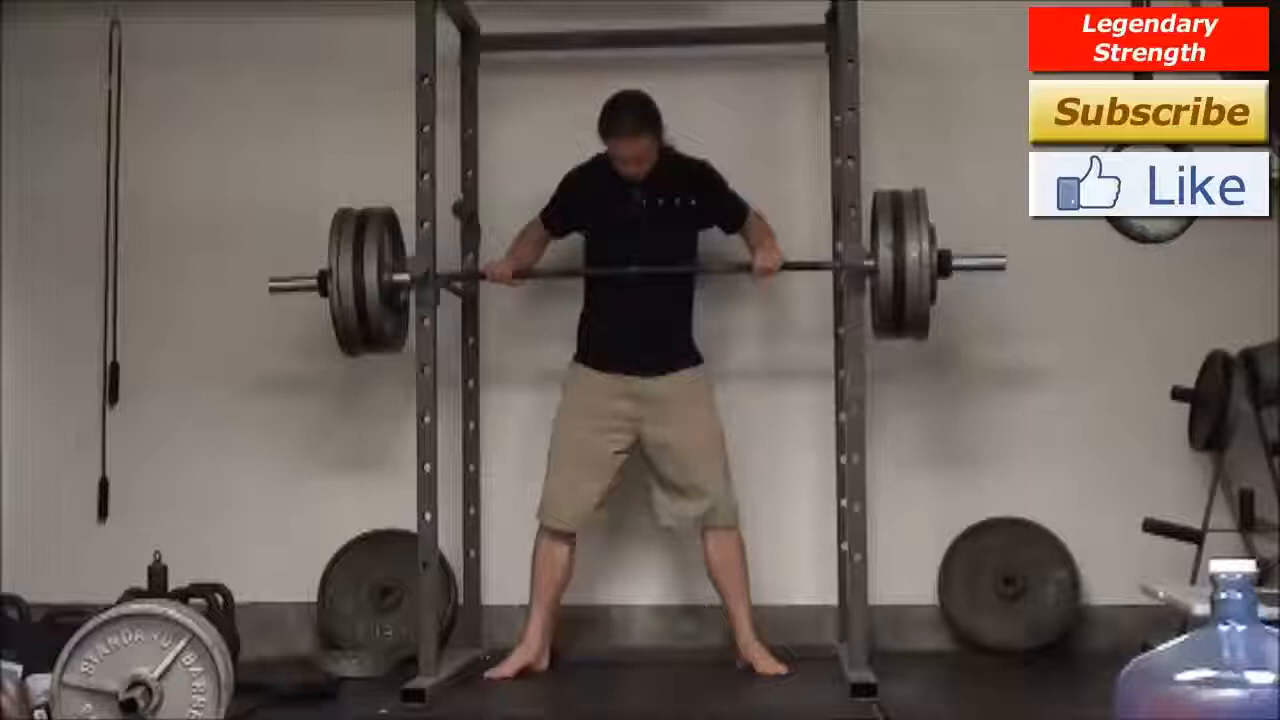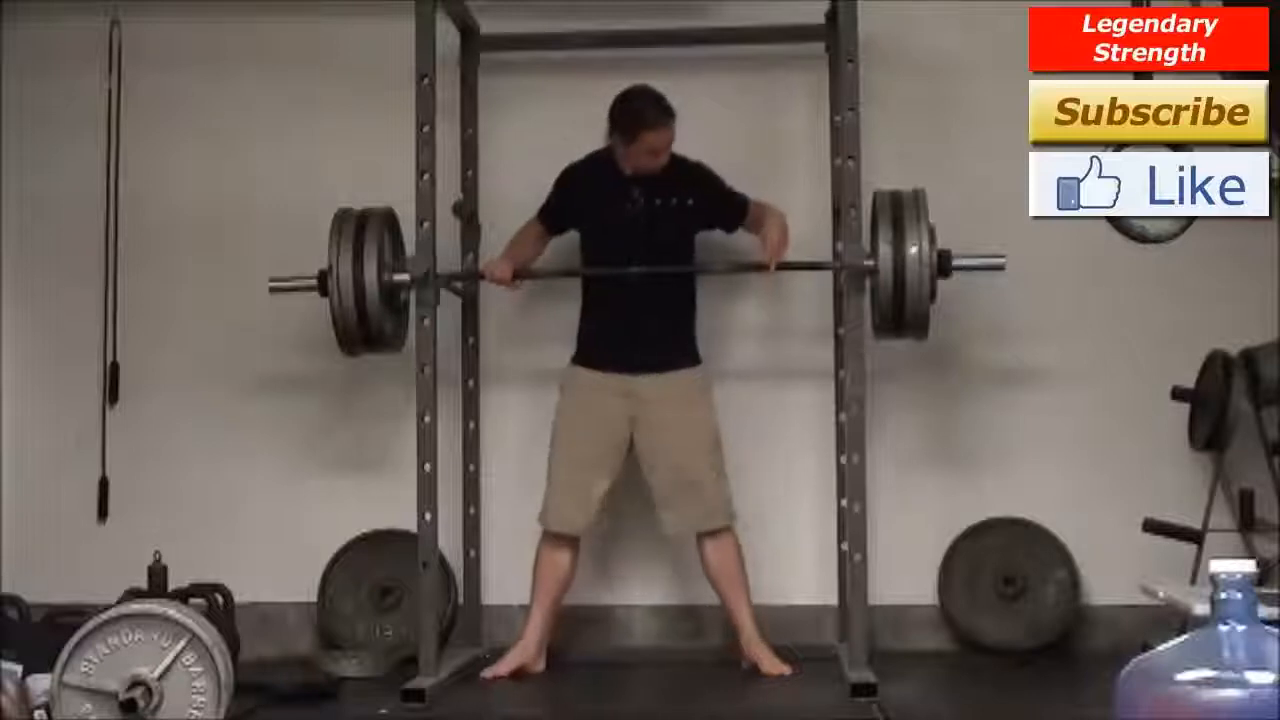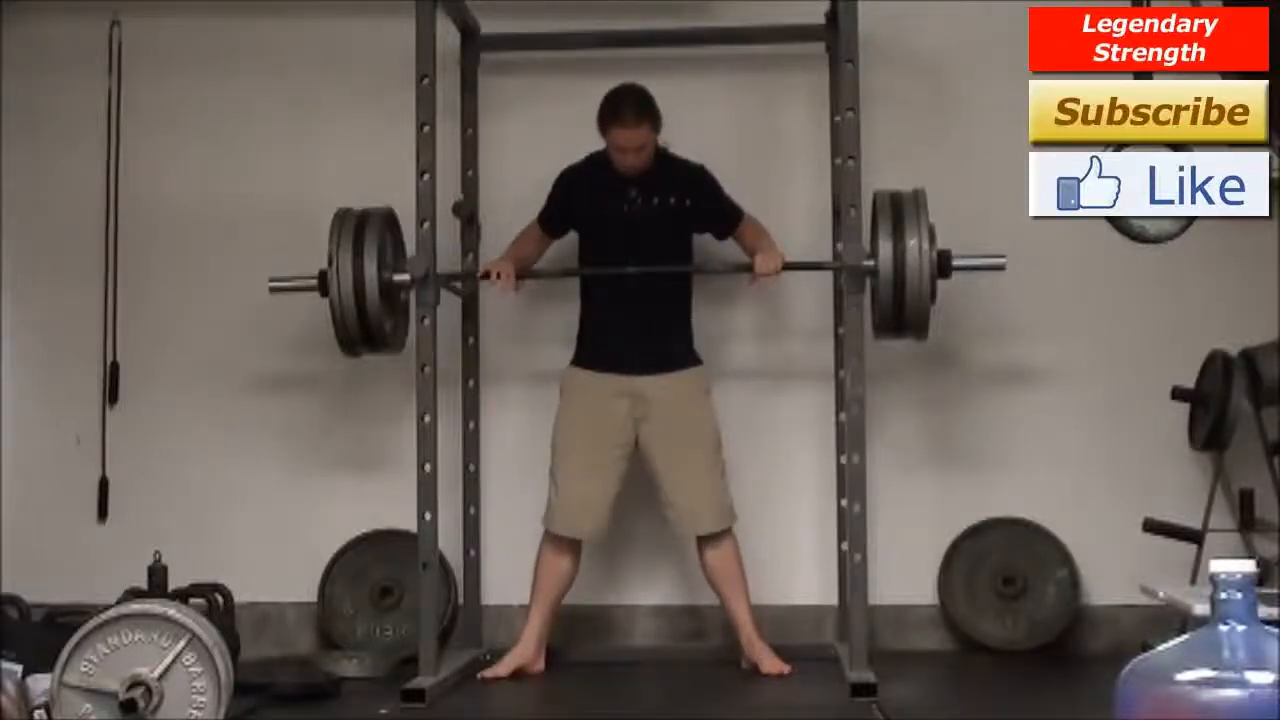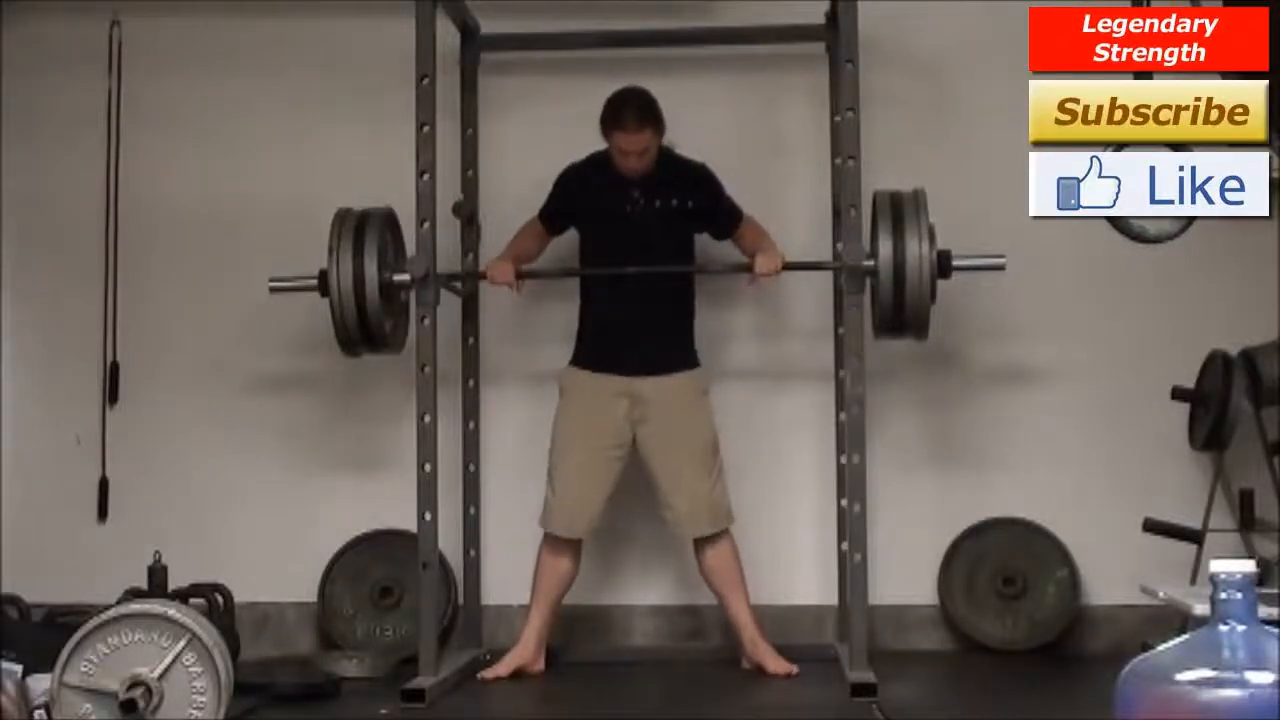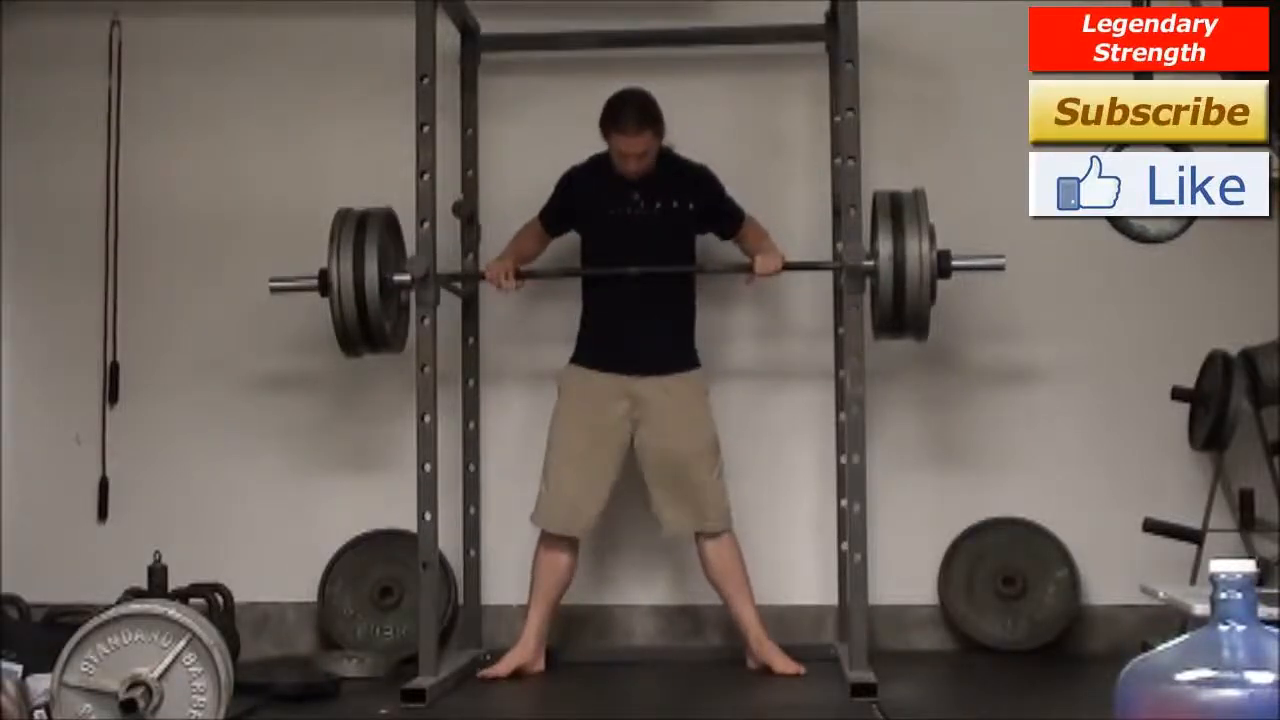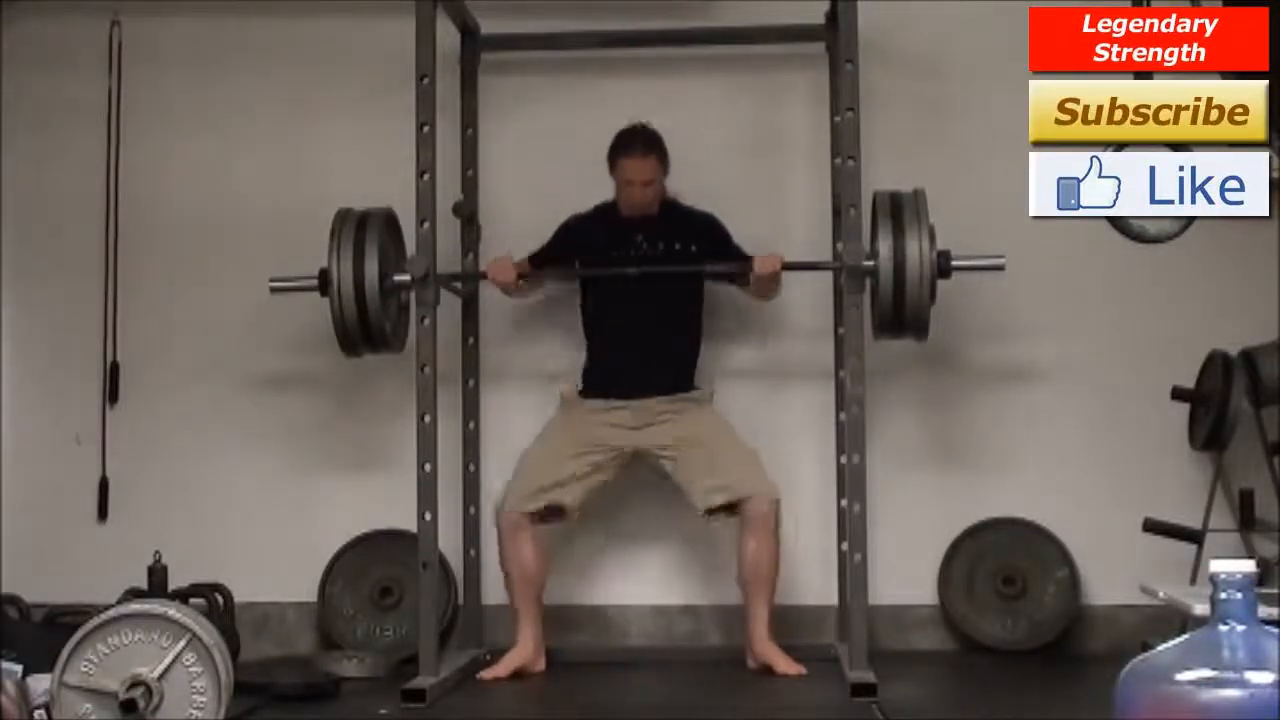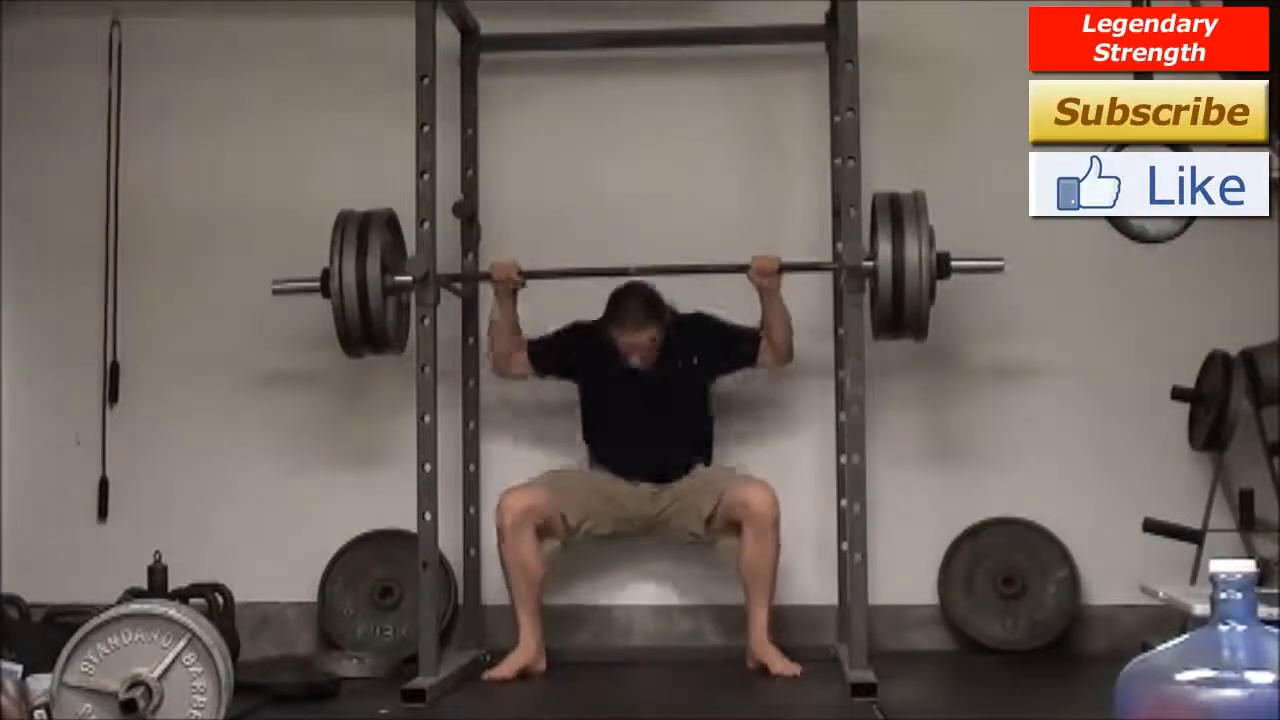
dt=0.7s
person 1, frame 1
left shoulder: (695, 179)
right shoulder: (583, 182)
left elbow: (746, 220)
right elbow: (543, 228)
left wrist: (766, 248)
right wrist: (510, 260)
left hip: (677, 374)
right hip: (597, 374)
left knee: (715, 510)
right knee: (560, 513)
left ankle: (748, 641)
right ankle: (534, 645)
person 1, frame 2
left shoulder: (692, 181)
right shoulder: (581, 181)
left elbow: (750, 213)
right elbow: (542, 228)
left wrist: (774, 225)
right wrist: (508, 260)
left hip: (675, 372)
right hip: (594, 373)
left knee: (709, 513)
right knee: (564, 517)
left ankle: (751, 642)
right ankle: (531, 646)
person 1, frame 3
left shoulder: (689, 180)
right shoulder: (578, 182)
left elbow: (739, 223)
right elbow: (543, 231)
left wrist: (766, 250)
right wrist: (509, 261)
left hip: (675, 373)
right hip: (595, 374)
left knee: (709, 515)
right knee: (567, 518)
left ankle: (751, 643)
right ankle: (530, 647)
person 1, frame 4
left shoulder: (692, 180)
right shoulder: (579, 181)
left elbow: (738, 225)
right elbow: (543, 227)
left wrist: (766, 251)
right wrist: (507, 259)
left hip: (674, 374)
right hip: (593, 374)
left knee: (705, 516)
right knee: (566, 518)
left ankle: (752, 642)
right ankle: (531, 647)
person 1, frame 5
left shoulder: (693, 182)
right shoulder: (581, 183)
left elbow: (740, 225)
right elbow: (542, 228)
left wrist: (766, 251)
right wrist: (507, 259)
left hip: (674, 374)
right hip: (593, 373)
left knee: (706, 515)
right knee: (562, 516)
left ankle: (758, 642)
right ankle: (530, 645)
person 1, frame 6
left shoulder: (697, 229)
right shoulder: (584, 231)
left elbow: (753, 280)
right elbow: (532, 271)
left wrist: (766, 272)
right wrist: (509, 273)
left hip: (678, 405)
right hip: (597, 406)
left knee: (760, 500)
right knee: (515, 508)
left ankle: (759, 642)
right ankle: (529, 645)
person 1, frame 7
left shoulder: (698, 334)
right shoulder: (583, 342)
left elbow: (778, 354)
right elbow: (506, 363)
left wrist: (770, 293)
right wrist: (504, 300)
left hip: (686, 482)
right hip: (608, 483)
left knee: (760, 501)
right knee: (515, 507)
left ankle: (759, 642)
right ankle: (529, 646)
